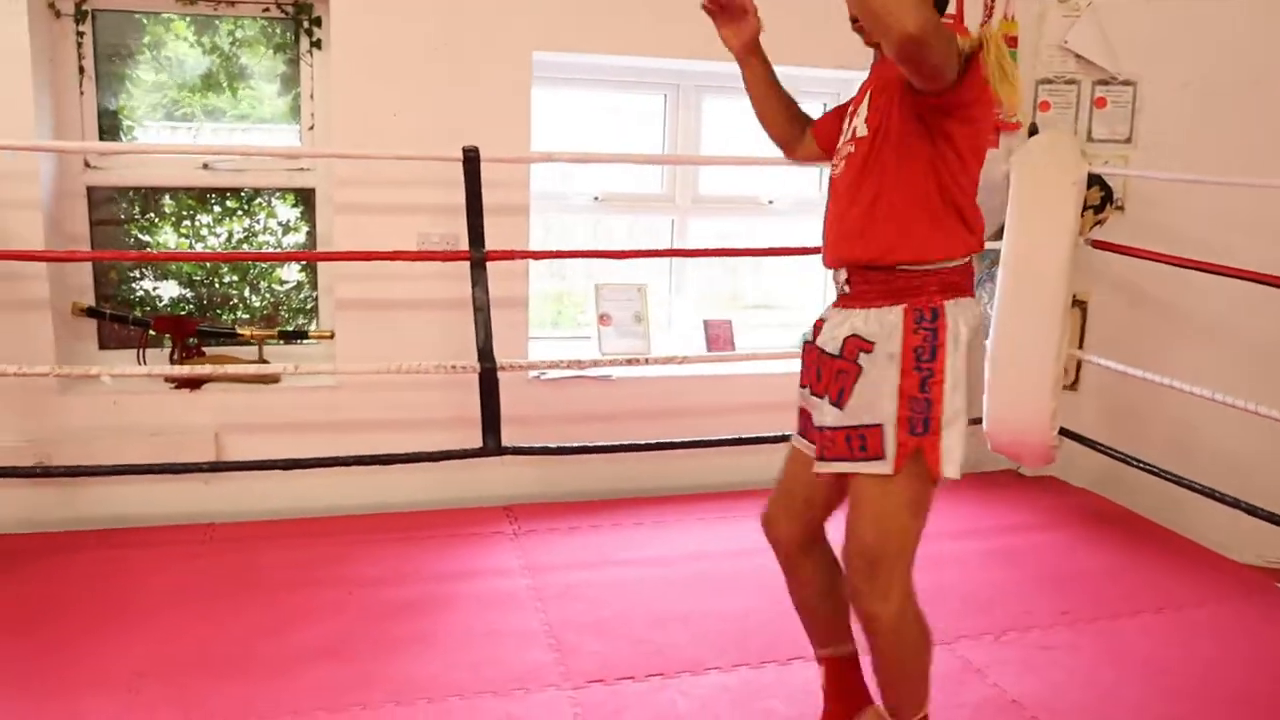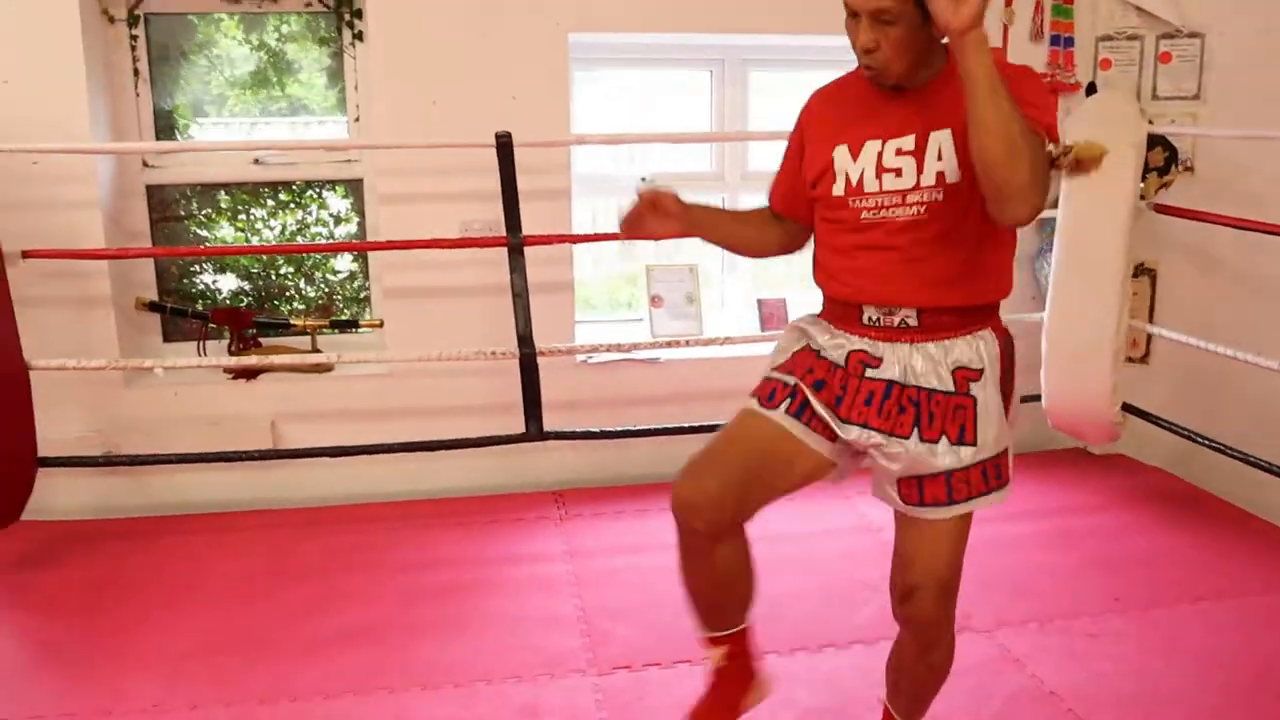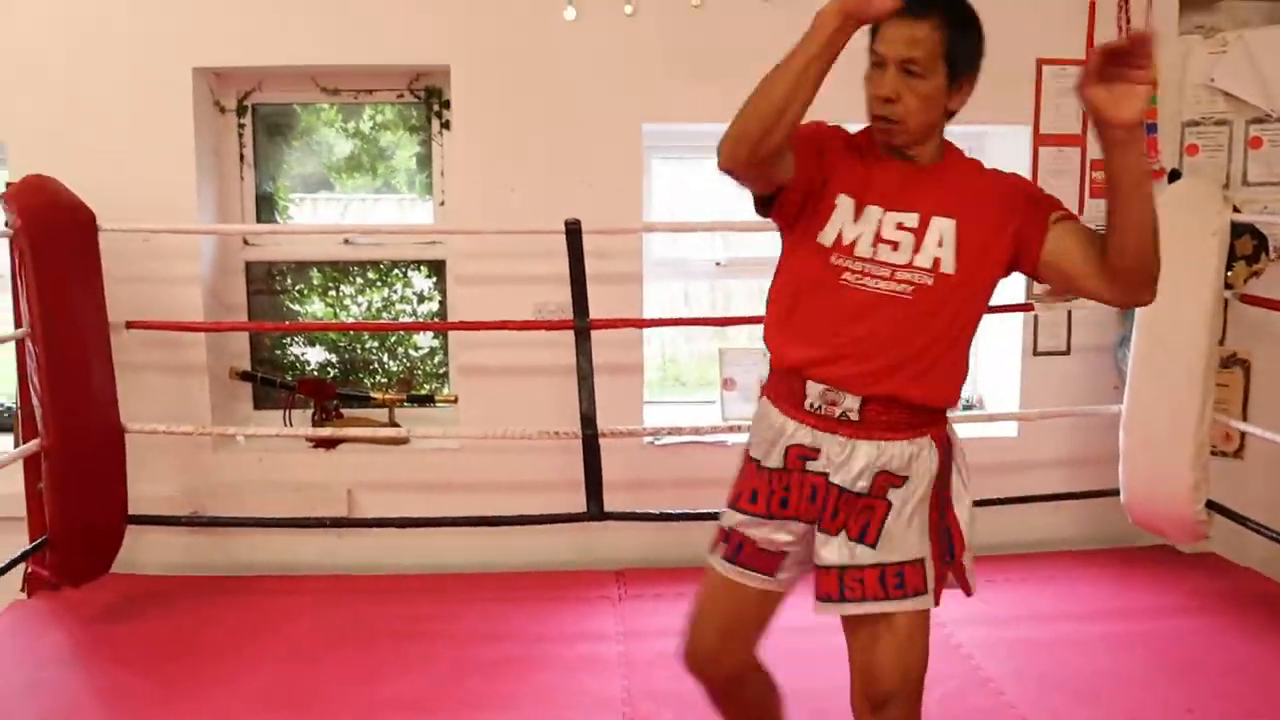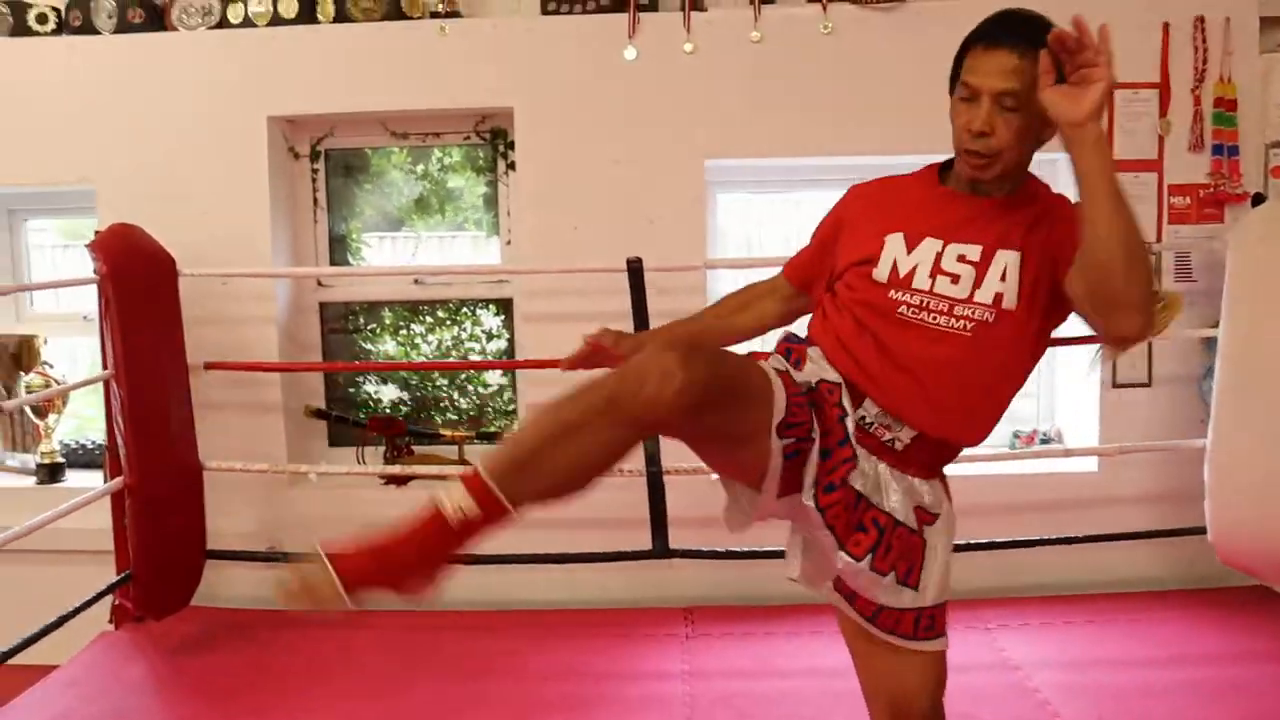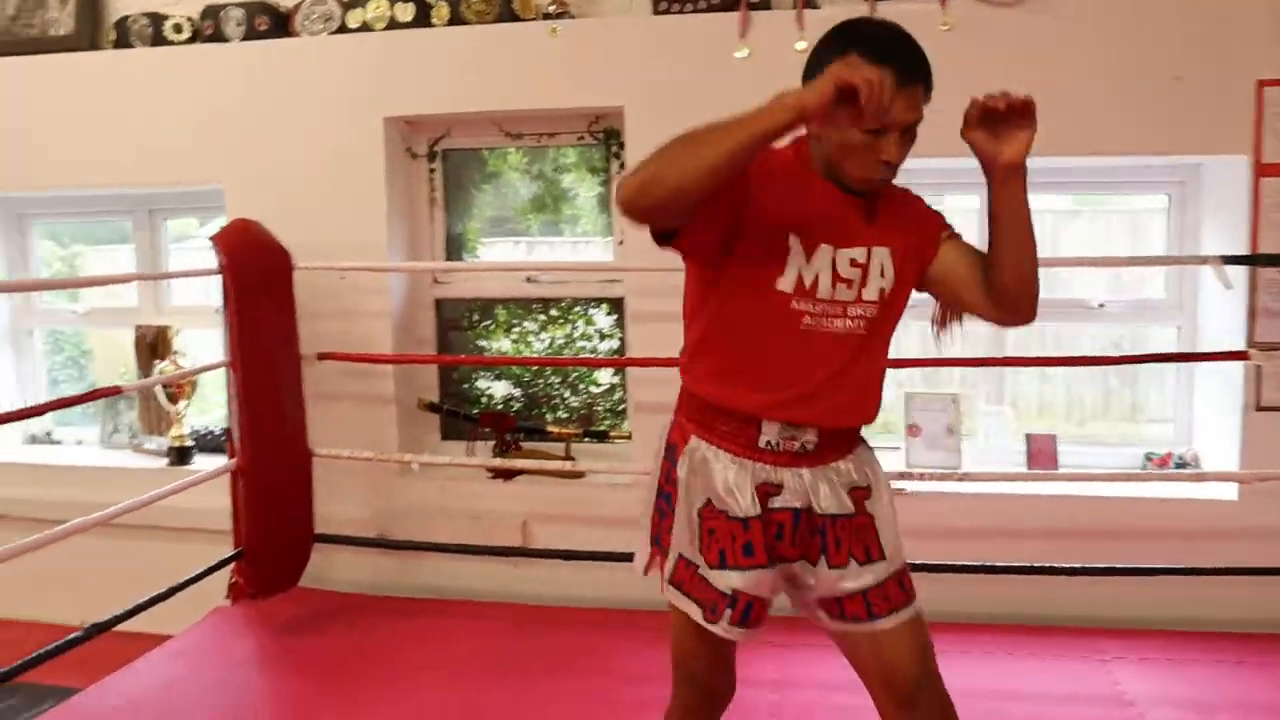
dt=0.5s
person 1, frame 1
right shoulder: (885, 86)
right elbow: (799, 141)
left hip: (909, 336)
right hip: (863, 327)
left knee: (878, 581)
right knee: (786, 523)
person 1, frame 2
left shoulder: (1016, 95)
right shoulder: (825, 109)
left elbow: (1014, 204)
right elbow: (783, 228)
right wrist: (688, 219)
left hip: (950, 367)
right hip: (840, 353)
left knee: (923, 602)
right knee: (701, 501)
person 1, frame 3
left shoulder: (998, 202)
right shoulder: (815, 156)
left elbow: (1127, 284)
right elbow: (739, 156)
left wrist: (1123, 138)
left hip: (894, 465)
right hip: (788, 441)
right knee: (714, 658)
person 1, frame 4
left shoulder: (1076, 232)
right shoulder: (875, 202)
left elbow: (1124, 322)
right elbow: (780, 293)
left wrist: (1085, 138)
right wrist: (656, 340)
left hip: (900, 486)
right hip: (809, 416)
right knee: (687, 369)
right ankle: (426, 542)
person 1, frame 5
left shoulder: (907, 219)
right shoulder: (739, 183)
left elbow: (1011, 305)
right elbow: (637, 195)
left wrist: (1005, 173)
right wrist: (790, 104)
left hip: (834, 480)
right hip: (723, 470)
